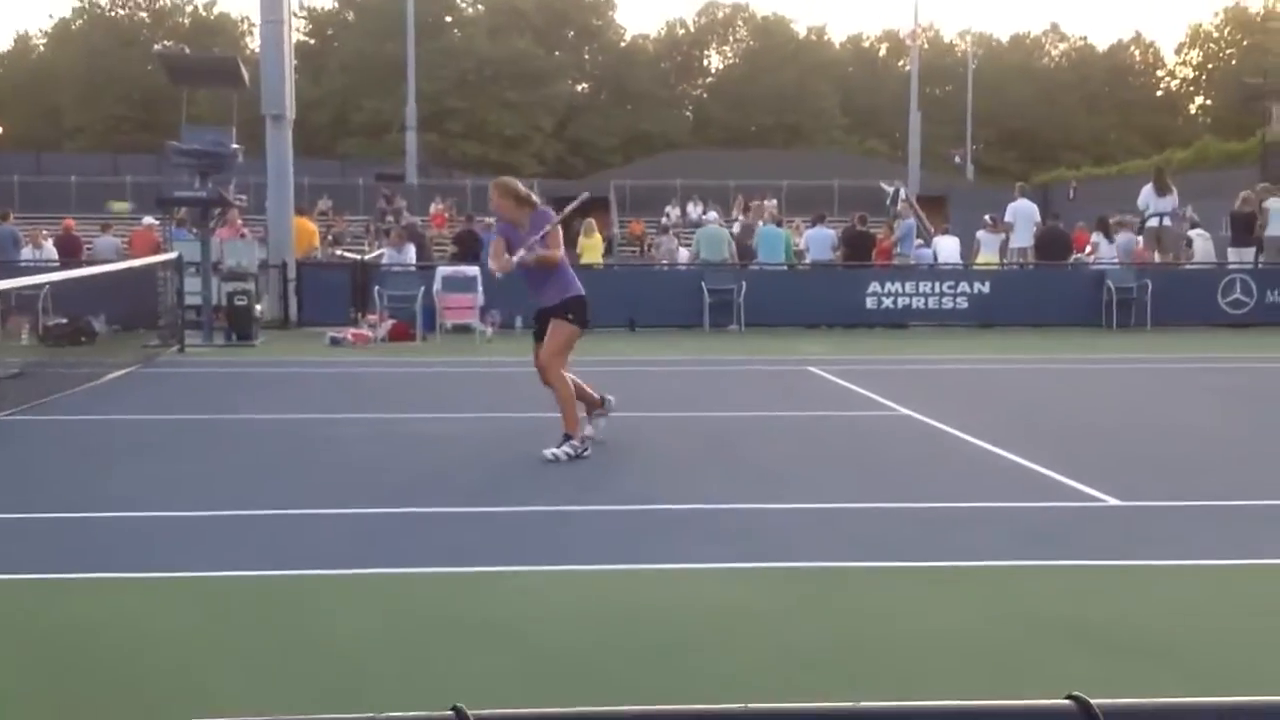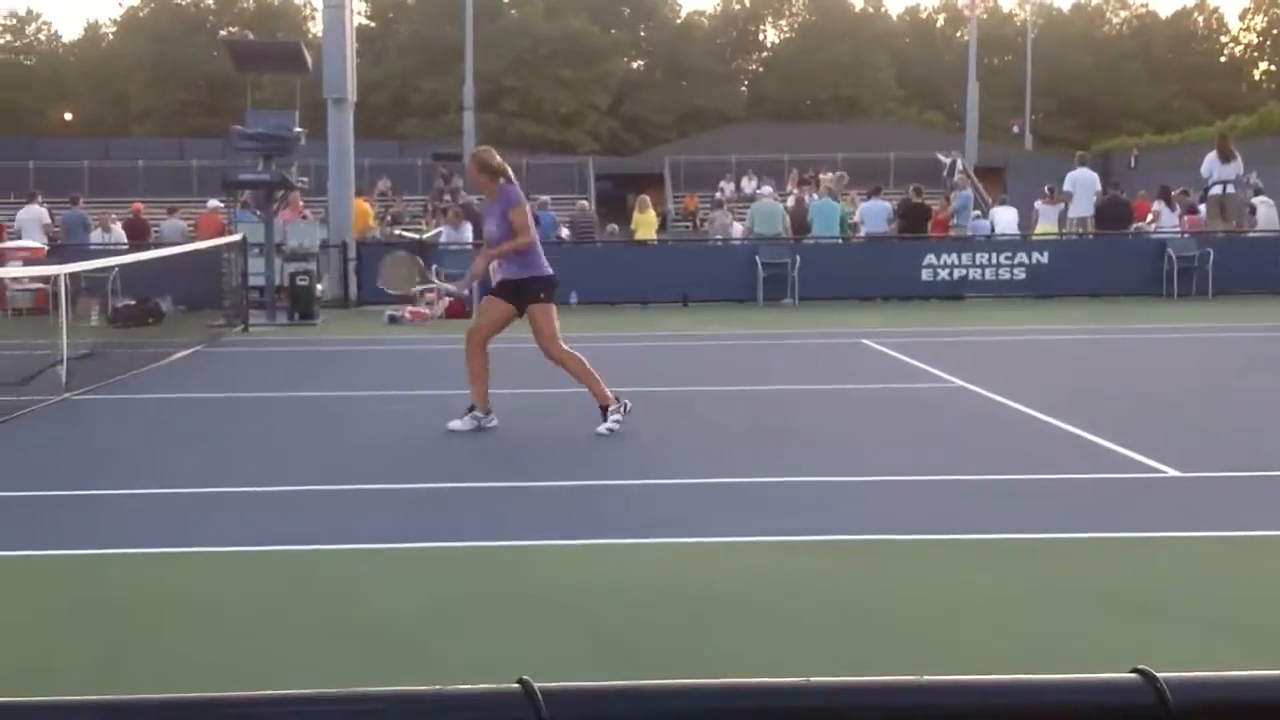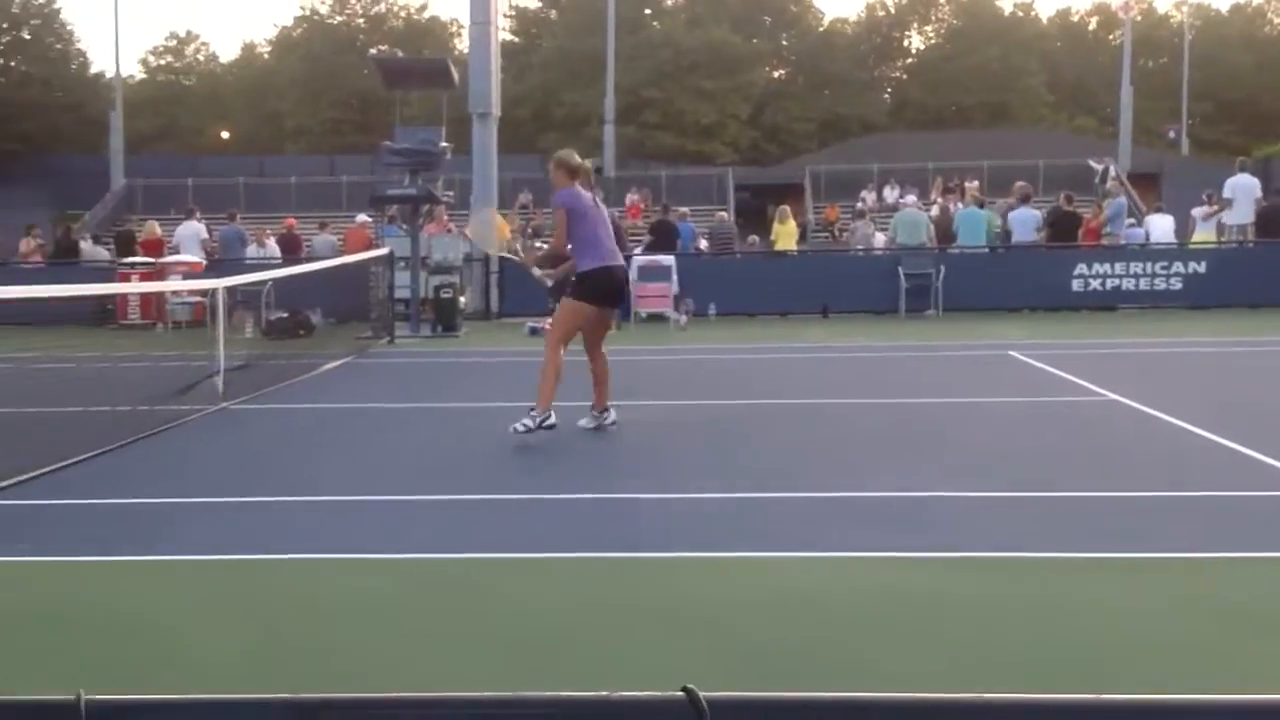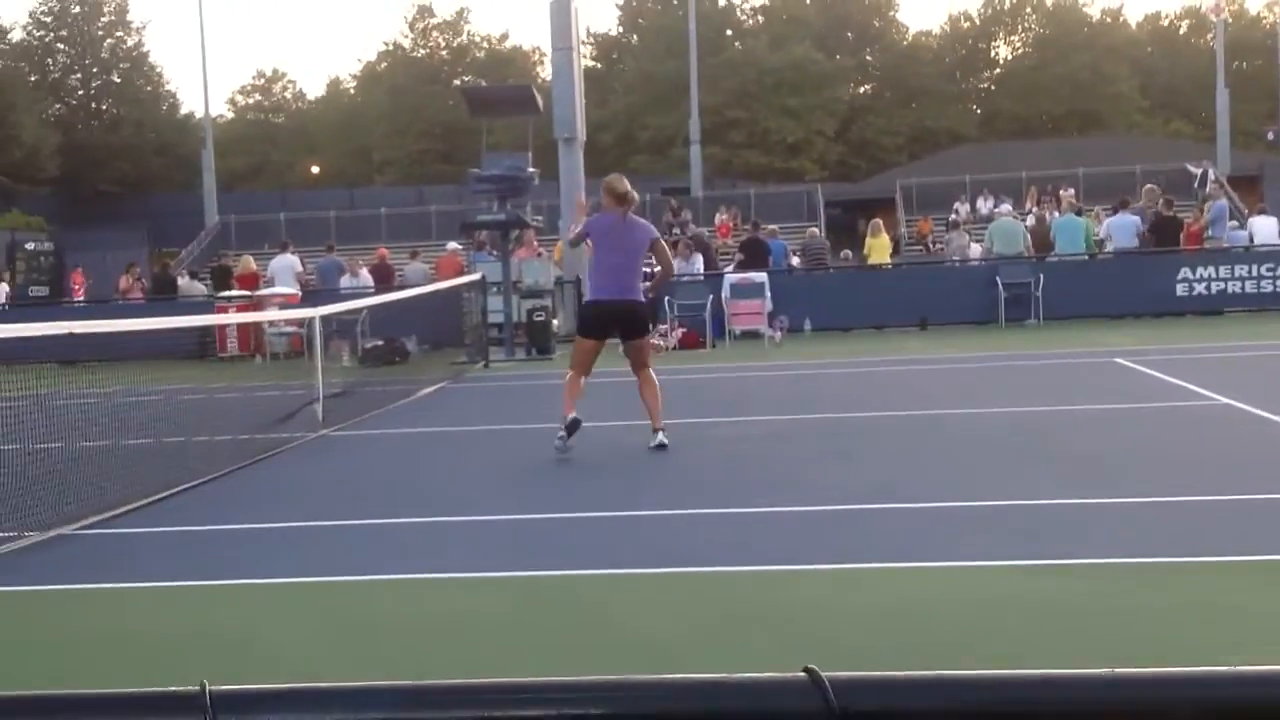
dt=0.4s
person 1, frame 1
left shoulder: (542, 216)
right shoulder: (502, 230)
left elbow: (557, 256)
right elbow: (496, 260)
left wrist: (536, 255)
right wrist: (502, 264)
left hip: (569, 301)
right hip: (545, 307)
left knee: (549, 365)
right knee: (550, 374)
left ankle: (575, 439)
right ankle: (599, 403)
person 1, frame 2
left shoulder: (509, 195)
right shoulder: (488, 203)
left elbow: (527, 238)
left wrist: (493, 253)
right wrist: (470, 277)
left hip: (536, 280)
right hip: (509, 282)
left knee: (552, 348)
right knee: (474, 337)
left ankle: (611, 403)
right ankle: (481, 411)
person 1, frame 3
left shoulder: (562, 197)
right shoulder: (591, 199)
left elbow: (560, 244)
left wrist: (534, 259)
right wrist: (561, 270)
left hip: (596, 277)
right hip: (617, 275)
left knee: (554, 341)
right knee: (592, 343)
left ankle: (543, 412)
right ankle: (601, 410)
person 1, frame 4
left shoulder: (595, 222)
right shoulder: (646, 229)
left elbow: (572, 242)
right elbow: (668, 268)
left wrist: (579, 215)
right wrist: (654, 284)
left hip: (597, 309)
right hip: (633, 308)
left knee: (576, 373)
right knee: (643, 371)
left ankle: (569, 417)
right ankle: (658, 432)
